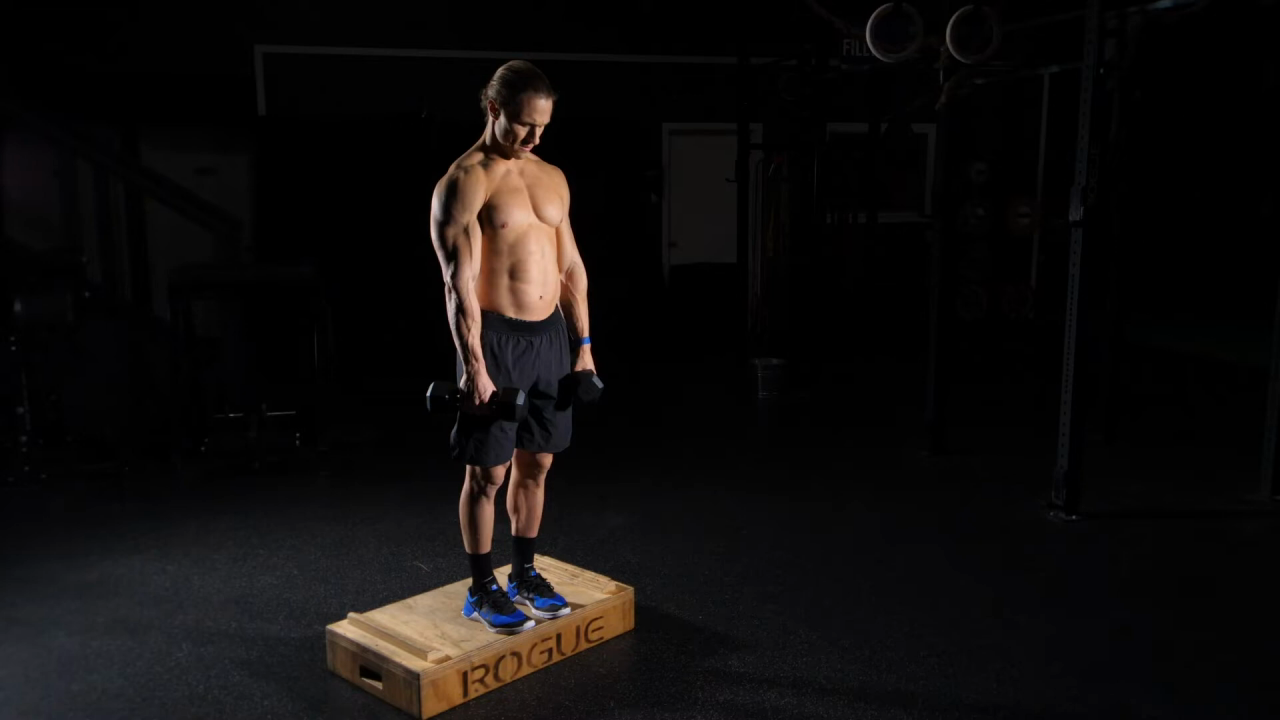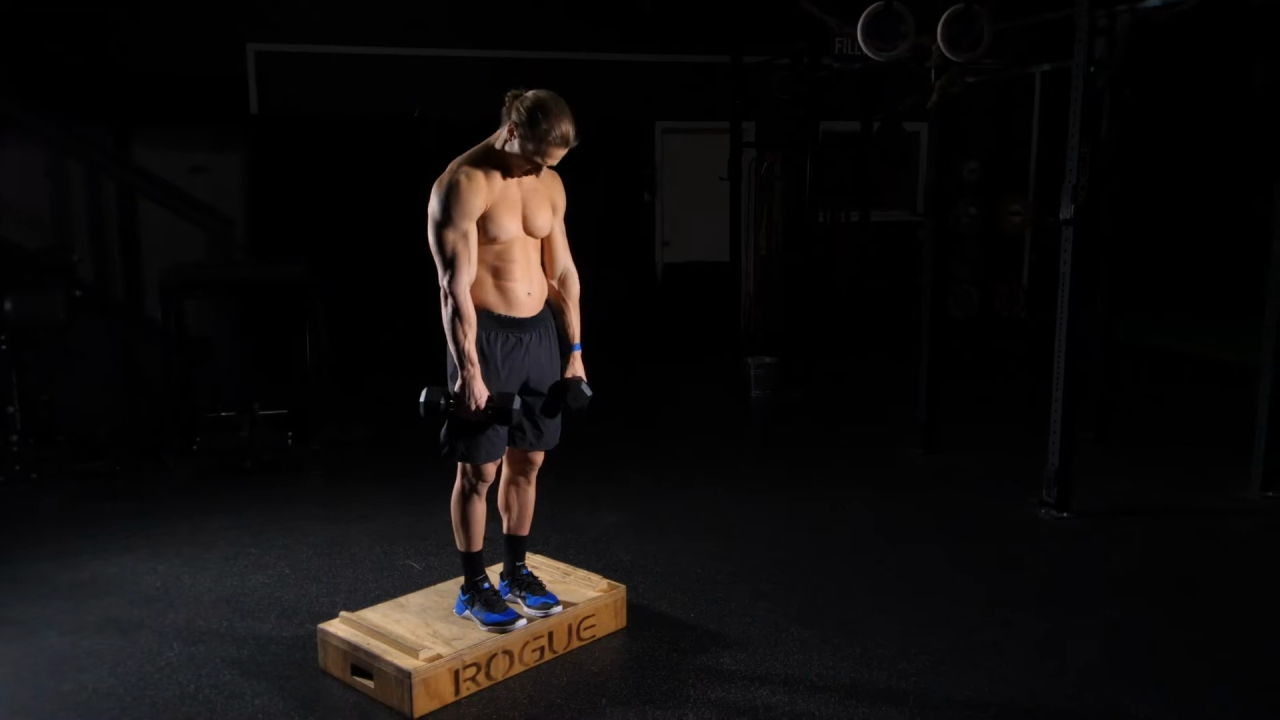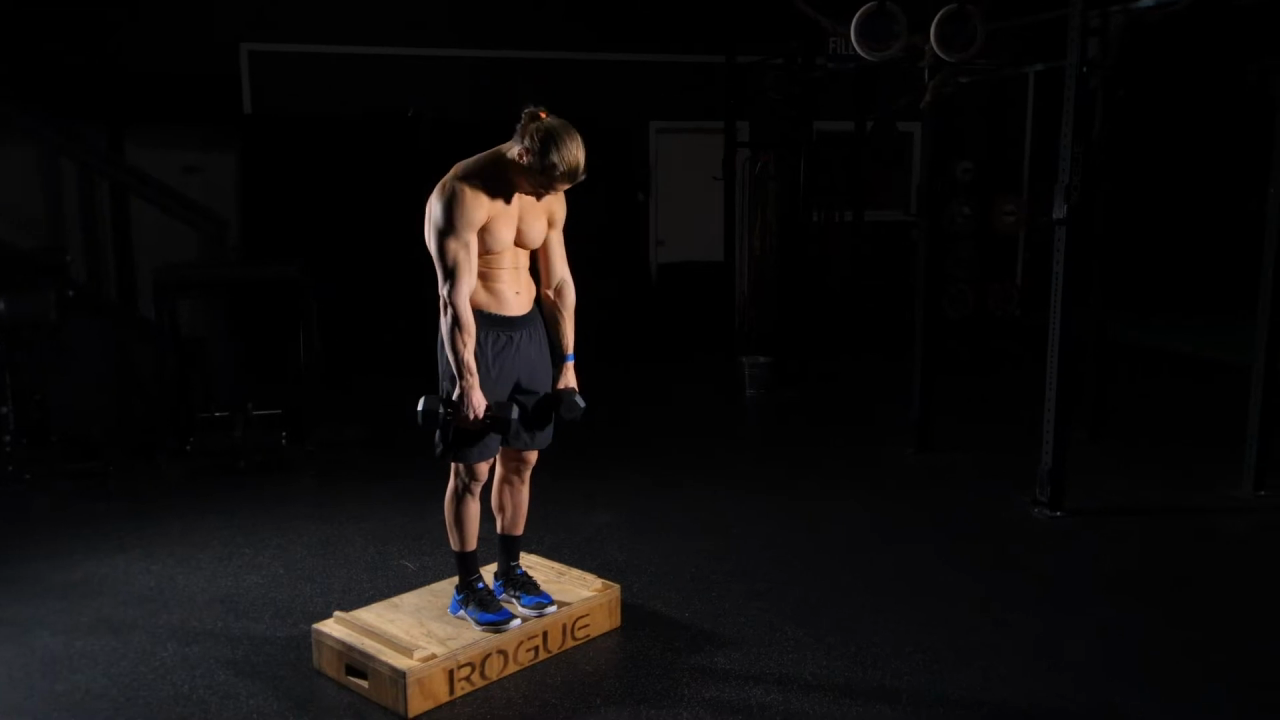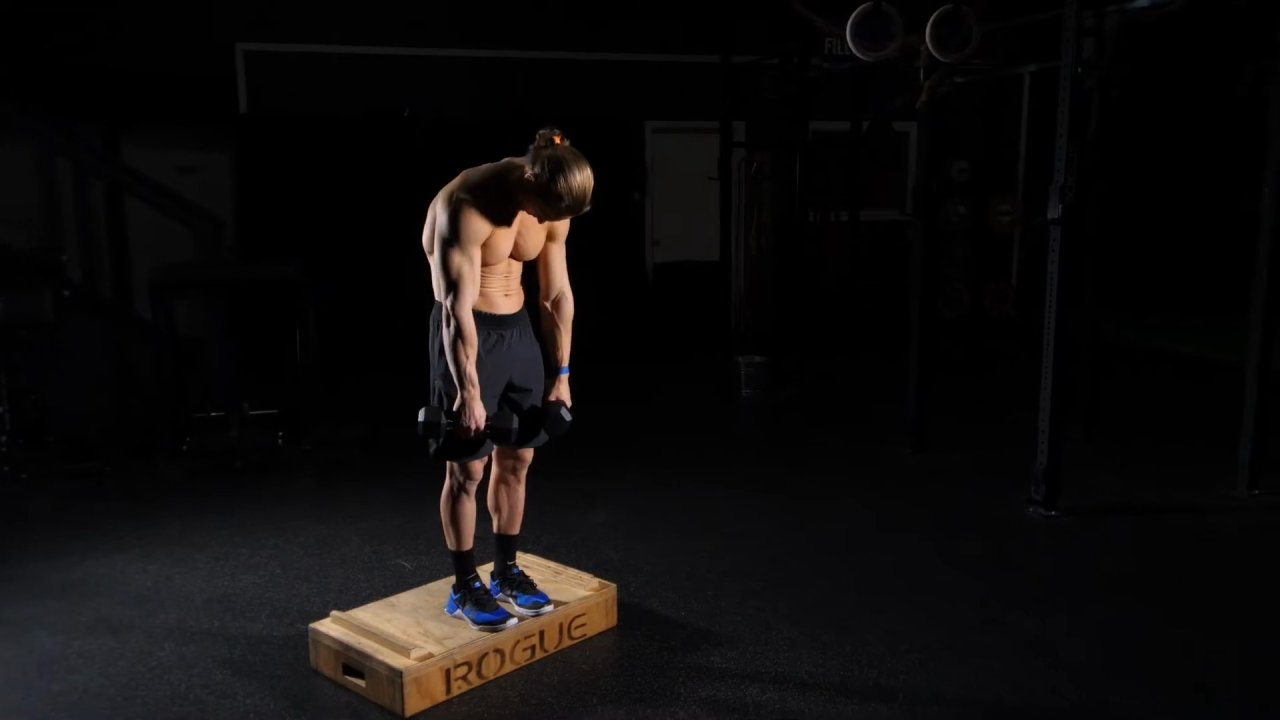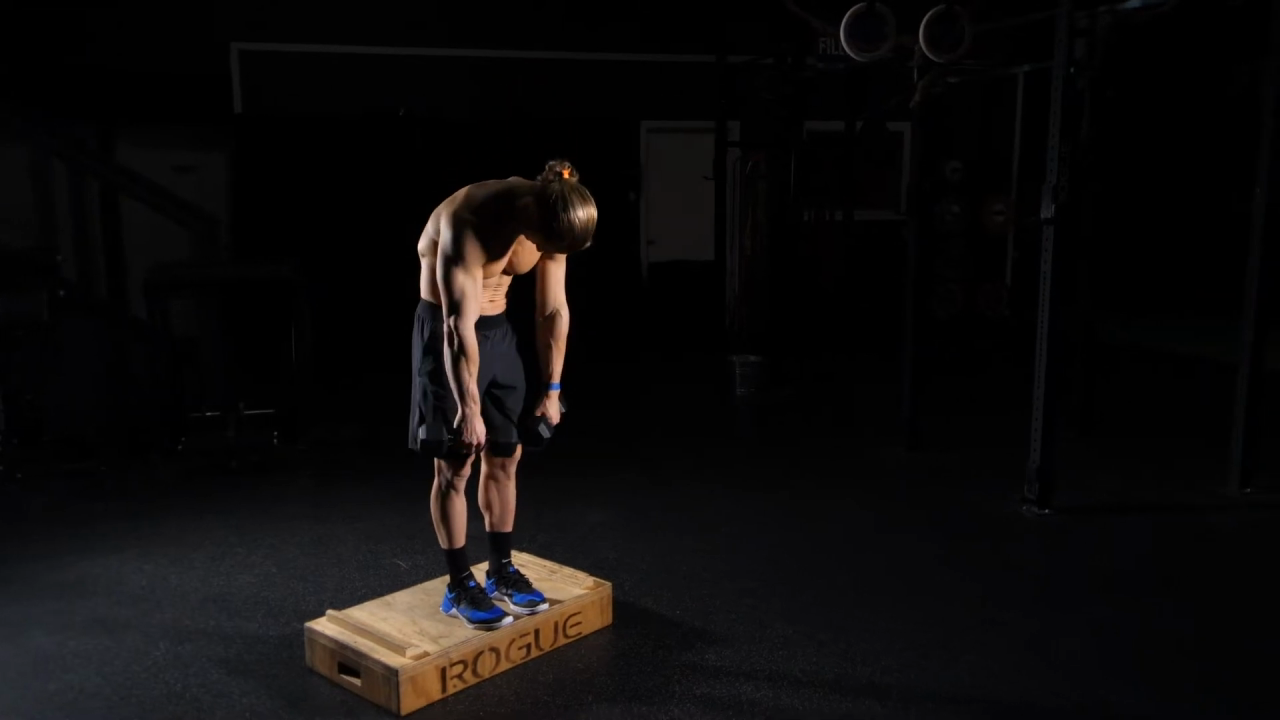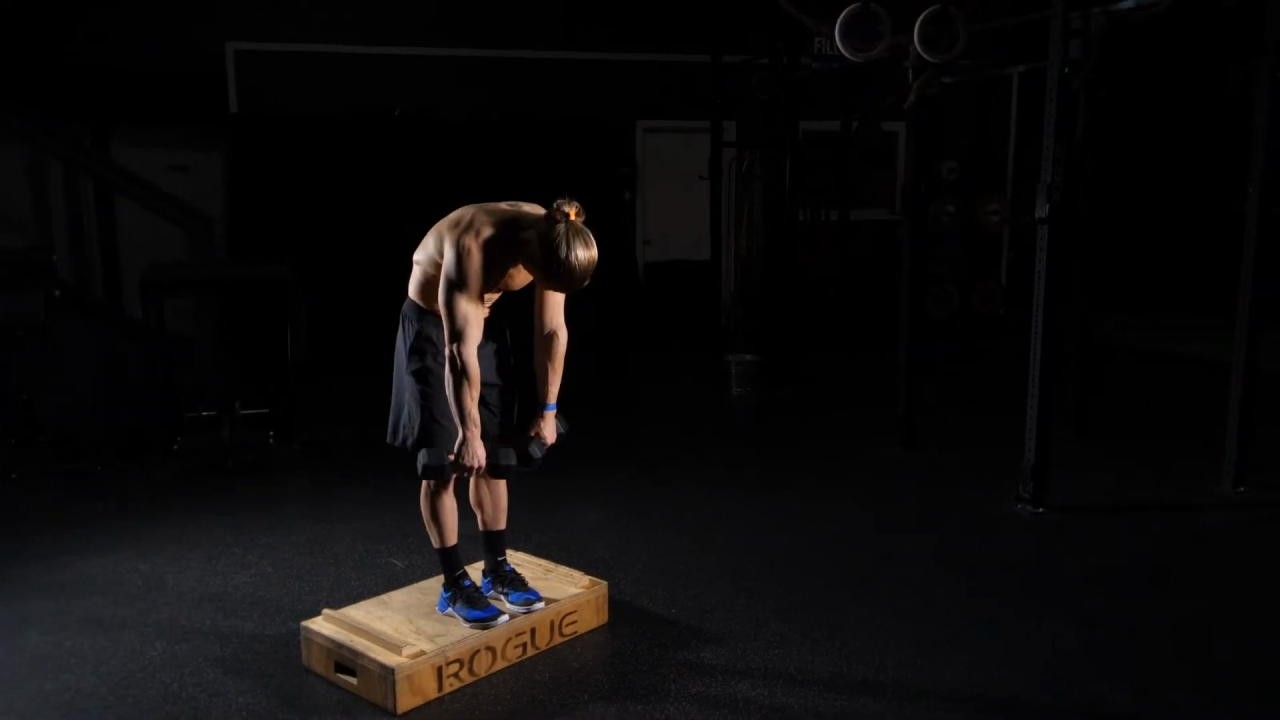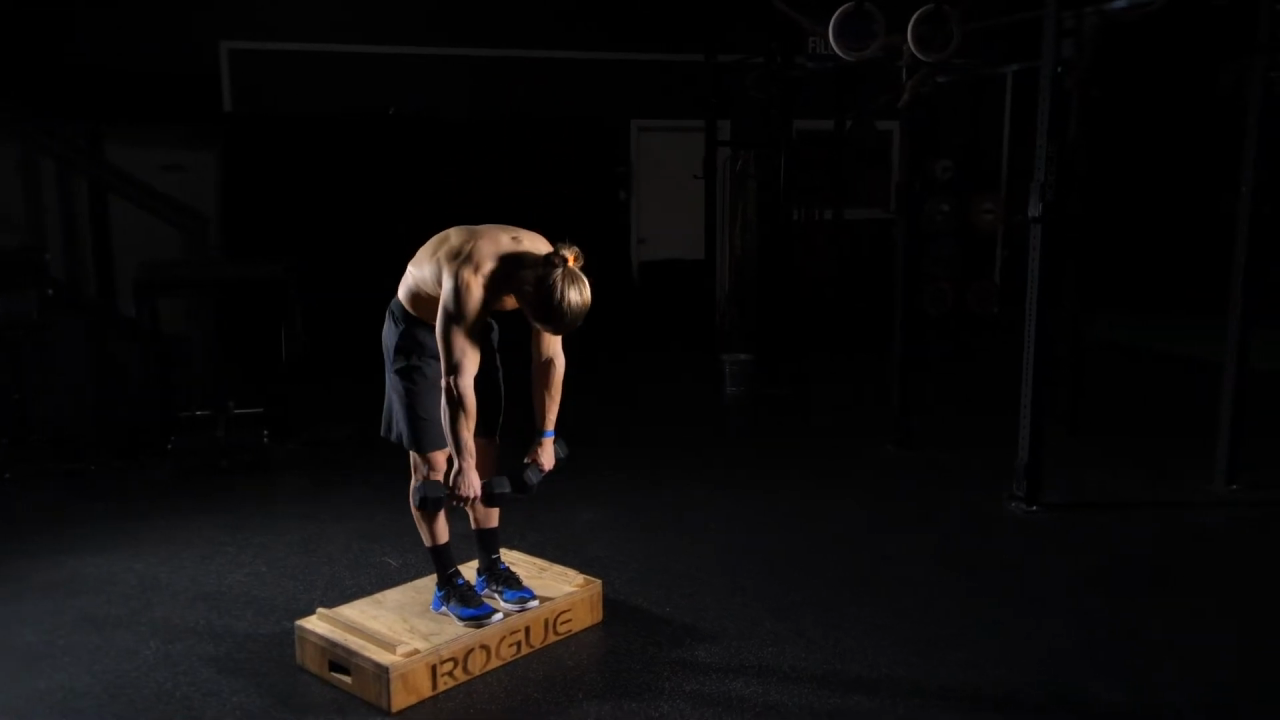
dt=0.4s
person 1, frame 1
left shoulder: (552, 178)
right shoulder: (464, 181)
left elbow: (571, 268)
right elbow: (459, 283)
left wrist: (583, 345)
right wrist: (474, 365)
left hip: (550, 338)
right hip: (496, 340)
left knee: (536, 465)
right knee: (488, 472)
left ankle: (524, 575)
right ankle: (481, 591)
person 1, frame 2
left shoulder: (549, 185)
right shoulder: (462, 185)
left elbow: (562, 272)
right elbow: (455, 288)
left wrist: (574, 350)
right wrist: (469, 370)
left hip: (538, 333)
right hip: (486, 336)
left knee: (527, 461)
right knee: (479, 469)
left ankle: (515, 573)
right ankle: (474, 587)
person 1, frame 3
left shoulder: (550, 197)
right shoulder: (462, 194)
left elbow: (558, 283)
right elbow: (455, 298)
left wrist: (567, 361)
right wrist: (468, 379)
left hip: (528, 332)
right hip: (478, 335)
left knee: (521, 460)
right knee: (472, 468)
left ankle: (510, 572)
right ankle: (468, 588)
person 1, frame 4
left shoulder: (551, 210)
right shoulder: (466, 206)
left elbow: (558, 295)
right elbow: (458, 308)
left wrist: (561, 374)
right wrist: (468, 391)
left hip: (517, 329)
right hip: (466, 332)
left knee: (517, 458)
right knee: (468, 466)
left ankle: (507, 572)
right ankle: (465, 587)
person 1, frame 5
left shoulder: (551, 222)
right shoulder: (470, 221)
left elbow: (554, 311)
right elbow: (458, 327)
left wrist: (551, 390)
right wrist: (468, 409)
left hip: (499, 330)
right hip: (446, 331)
left knee: (505, 457)
right knee: (454, 463)
left ankle: (501, 571)
right ankle: (460, 587)
person 1, frame 6
left shoulder: (554, 242)
right shoulder: (474, 246)
left elbow: (552, 332)
right elbow: (460, 350)
left wrist: (548, 410)
right wrist: (468, 432)
left hip: (483, 325)
right hip: (432, 329)
left knee: (495, 456)
right knee: (445, 462)
left ankle: (497, 570)
right ankle: (455, 586)
person 1, frame 7
left shoulder: (552, 274)
right shoulder: (472, 280)
left elbow: (550, 359)
right elbow: (458, 380)
left wrist: (545, 437)
right wrist: (462, 464)
left hip: (474, 327)
right hip: (416, 331)
left knee: (486, 455)
right knee: (433, 461)
left ankle: (491, 569)
right ankle: (448, 585)
